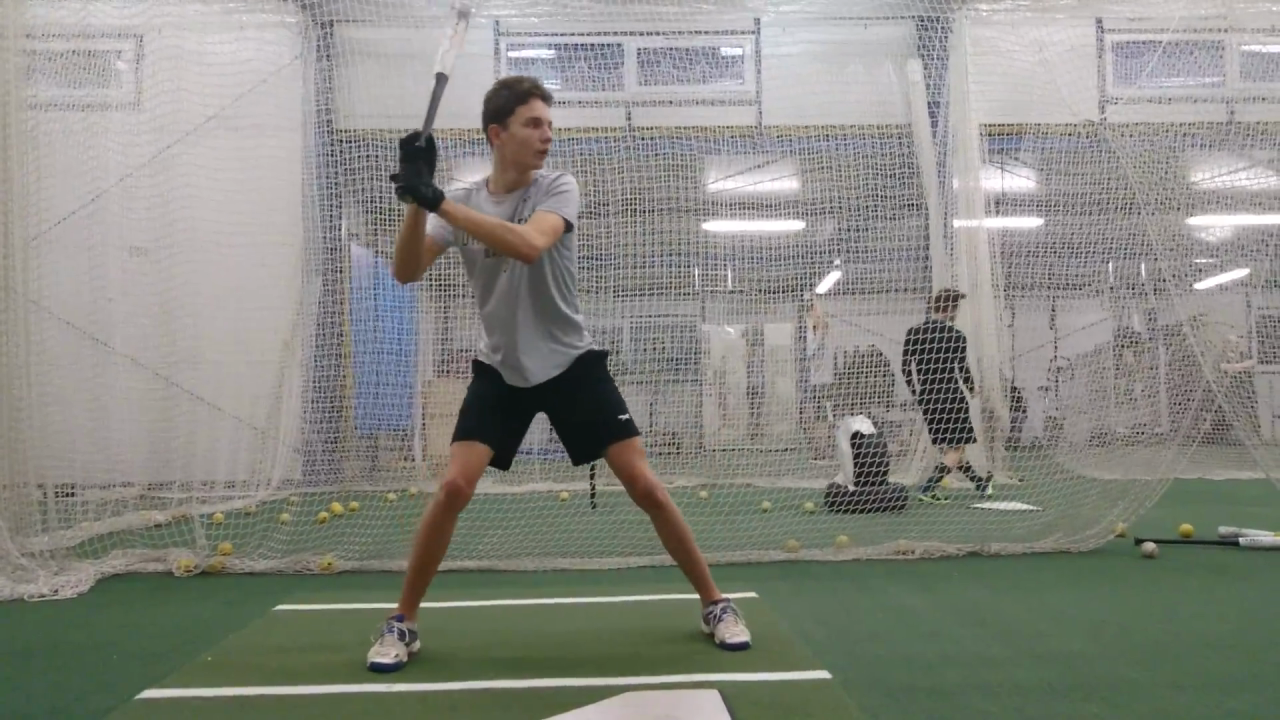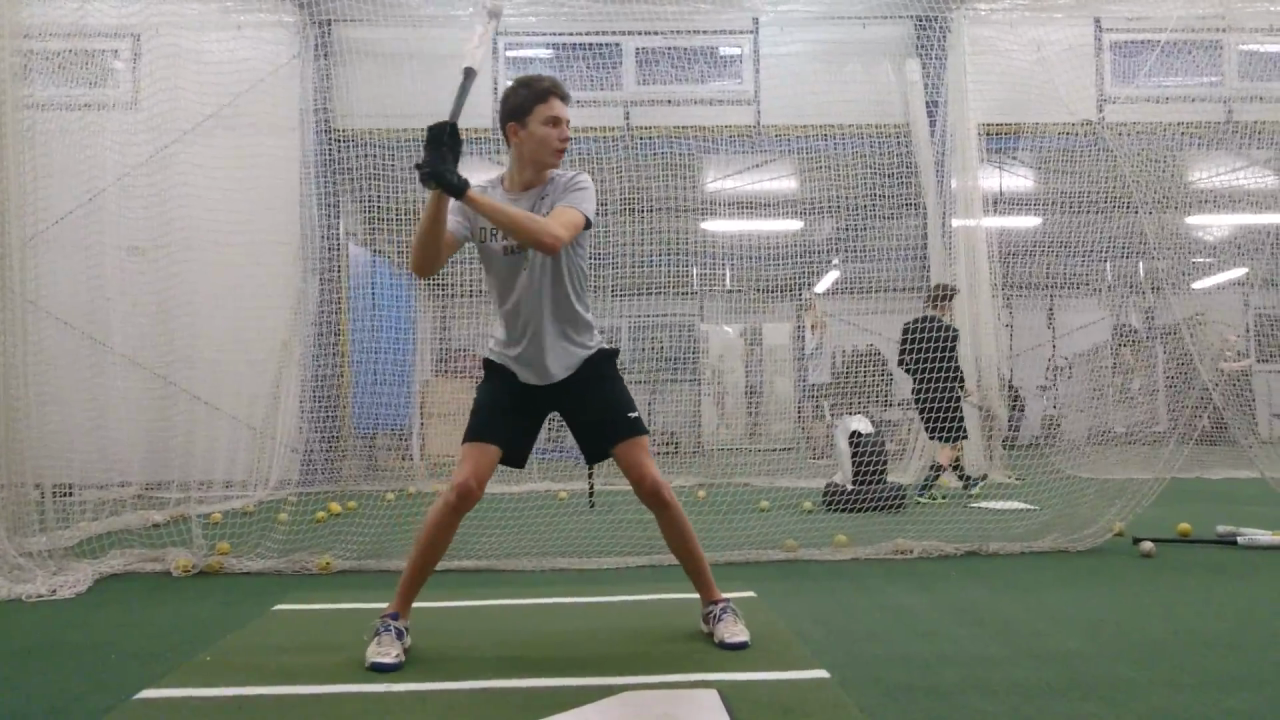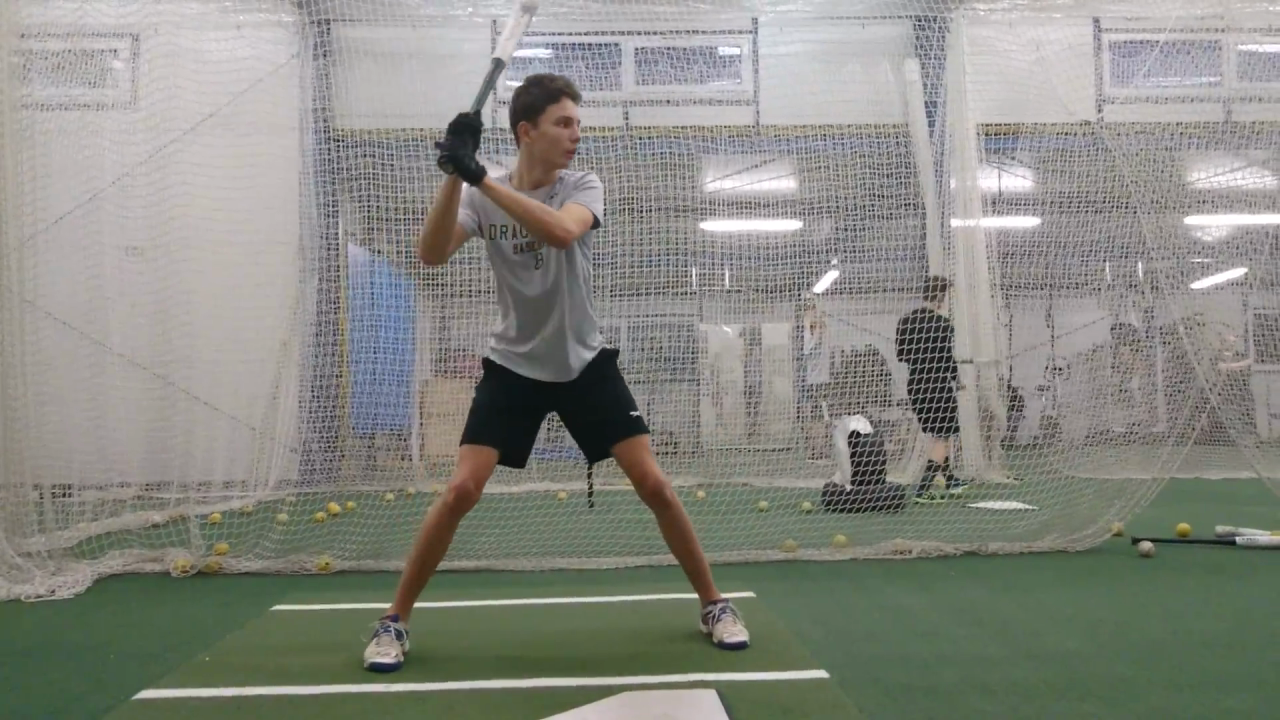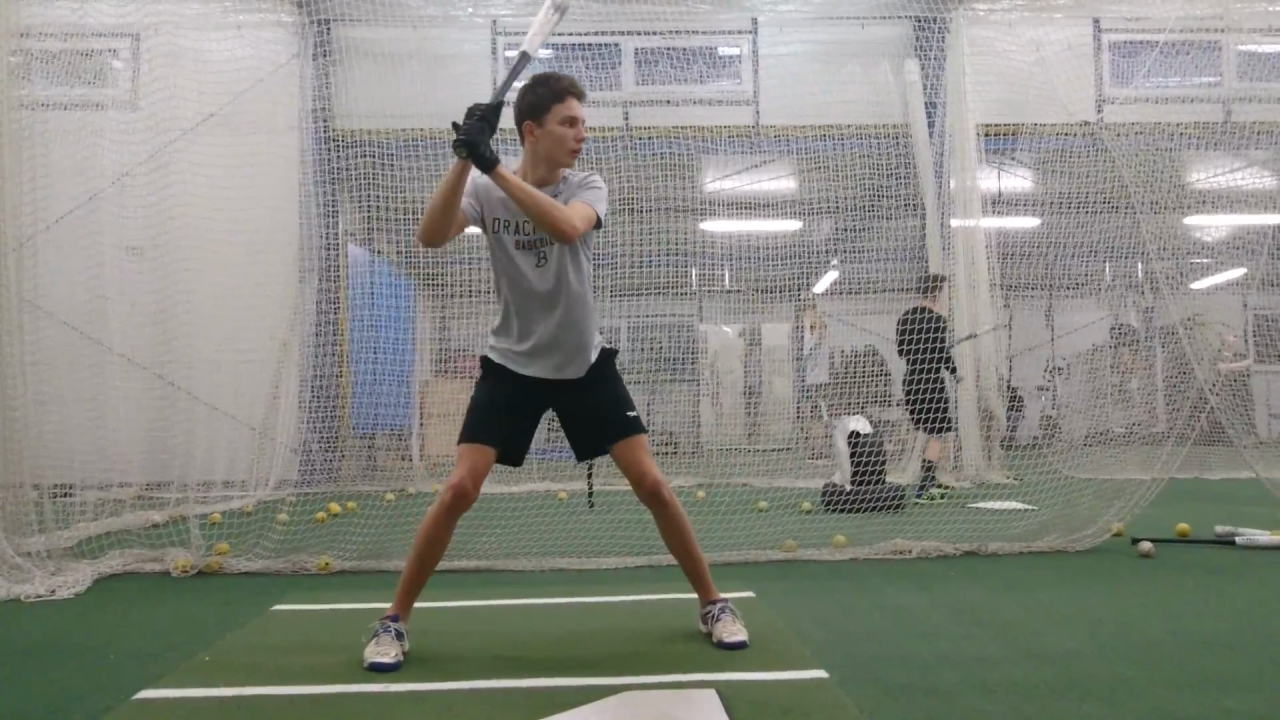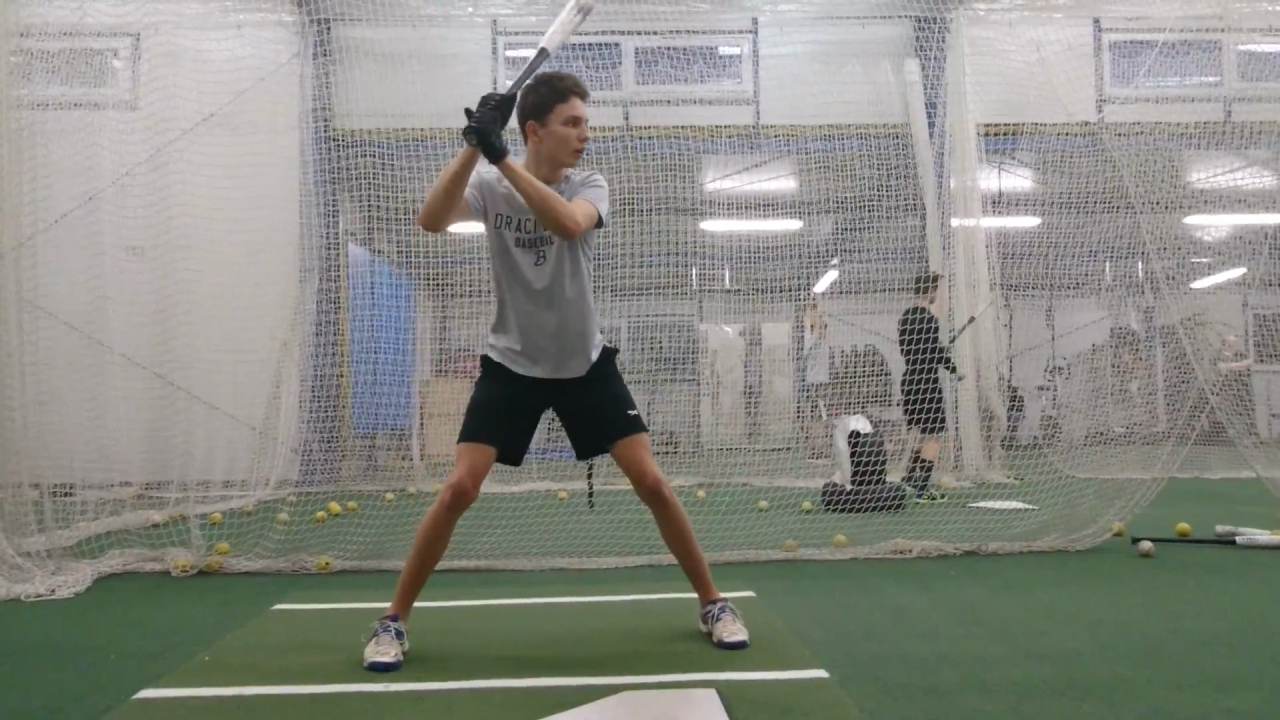
dt=0.1s
person 1, frame 1
left shoulder: (559, 188)
right shoulder: (461, 201)
left elbow: (528, 245)
right elbow: (405, 272)
left wrist: (438, 201)
right wrist: (416, 202)
left hip: (571, 361)
right hip: (501, 367)
left knee: (644, 486)
right knee: (453, 487)
left ankle: (714, 603)
right ankle: (403, 622)
person 1, frame 2
left shoulder: (576, 187)
right shoulder: (471, 201)
left elbow: (551, 237)
right elbow: (424, 266)
left wrist: (463, 187)
right wrist: (441, 189)
left hip: (582, 361)
right hip: (514, 366)
left knee: (652, 484)
right knee: (463, 489)
left ankle: (714, 603)
right ankle: (395, 617)
person 1, frame 3
left shoulder: (584, 187)
right shoulder: (481, 200)
left elbow: (562, 232)
right elbow: (432, 255)
left wrist: (480, 177)
right wrist: (454, 178)
left hip: (583, 361)
right hip: (512, 365)
left knee: (653, 483)
right knee: (462, 491)
left ankle: (713, 604)
right ankle: (395, 619)
person 1, frame 4
left shoulder: (588, 186)
right shoulder: (485, 192)
left elbow: (566, 227)
right elbow: (431, 236)
left wrist: (492, 165)
right wrist: (466, 160)
left hip: (583, 362)
right hip: (512, 364)
left knee: (650, 483)
right knee: (460, 490)
left ankle: (712, 604)
right ankle: (394, 619)
person 1, frame 5
left shoulder: (590, 186)
right shoulder: (489, 187)
left elbow: (569, 224)
right elbow: (431, 219)
left wrist: (499, 158)
right wrist: (473, 149)
left hip: (583, 361)
right hip: (512, 364)
left knee: (651, 481)
right knee: (459, 489)
left ankle: (712, 603)
right ankle: (394, 619)
person 2, frame 1
left shoulder: (913, 332)
right shoulder: (955, 336)
left elbow: (906, 368)
right elbow: (963, 370)
left wrist: (916, 391)
right wrist: (972, 389)
left hip: (926, 396)
right hip: (949, 394)
left knee: (949, 445)
right knee: (956, 449)
left ankle: (979, 483)
right ankle: (928, 488)
person 2, frame 2
left shoulder: (908, 327)
right shoulder: (948, 331)
left elbow: (902, 362)
right elbow: (953, 367)
right wrist: (964, 389)
left hip: (920, 392)
right hip: (942, 391)
left knee: (945, 441)
right knee: (949, 444)
left ankle: (967, 481)
right ankle: (925, 489)
person 2, frame 3
left shoulder: (905, 321)
right shoulder: (942, 323)
left elbow: (900, 354)
right elbow: (947, 357)
right wrist: (956, 379)
left hip: (915, 385)
right hip: (938, 384)
left knee: (937, 436)
right knee: (943, 439)
left ankle: (949, 481)
right ankle: (923, 489)
person 2, frame 4
left shoulder: (905, 317)
right shoulder: (937, 319)
right elbow: (942, 352)
right wrist: (954, 371)
left hip: (911, 380)
right hip: (930, 381)
left knee: (930, 432)
right knee: (936, 435)
left ankle: (929, 479)
right ankle: (922, 490)
person 2, frame 5
left shoulder: (905, 317)
right shoulder: (929, 319)
right elbow: (937, 353)
right wrist: (954, 369)
left hip: (909, 381)
right hip: (926, 382)
left knee: (925, 434)
right knee: (933, 436)
left ankle: (912, 478)
right ankle: (923, 490)
